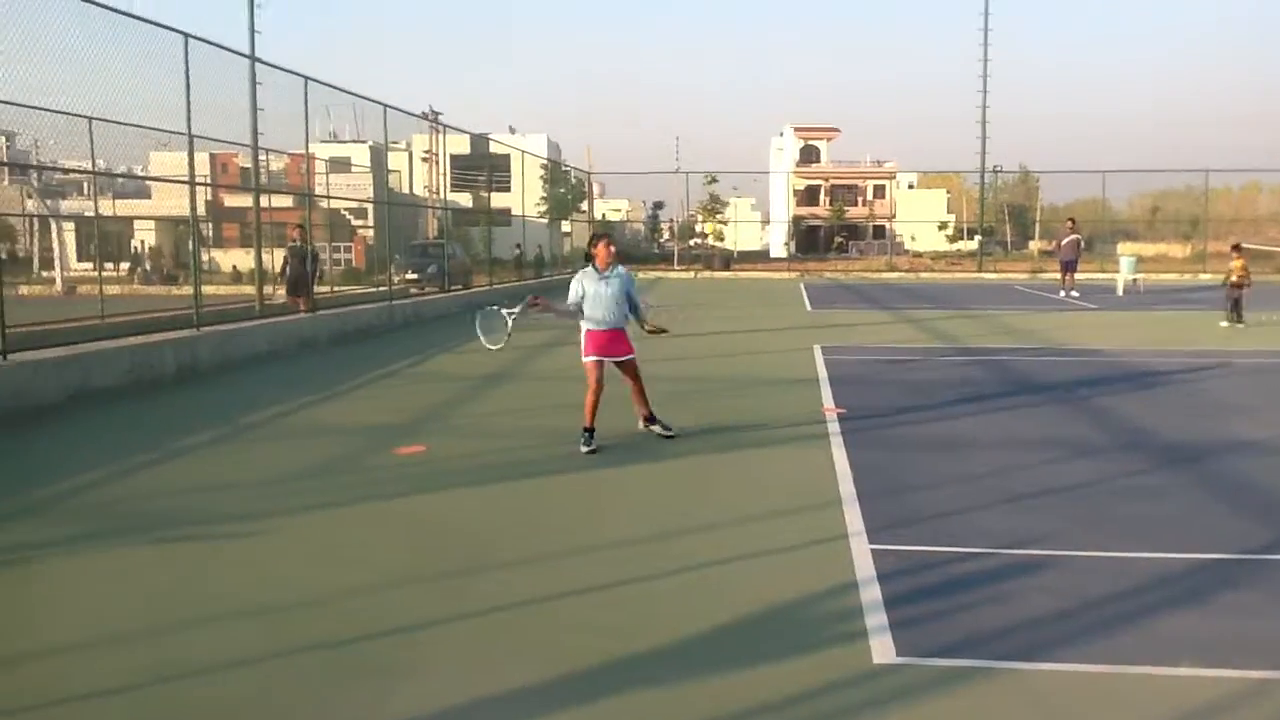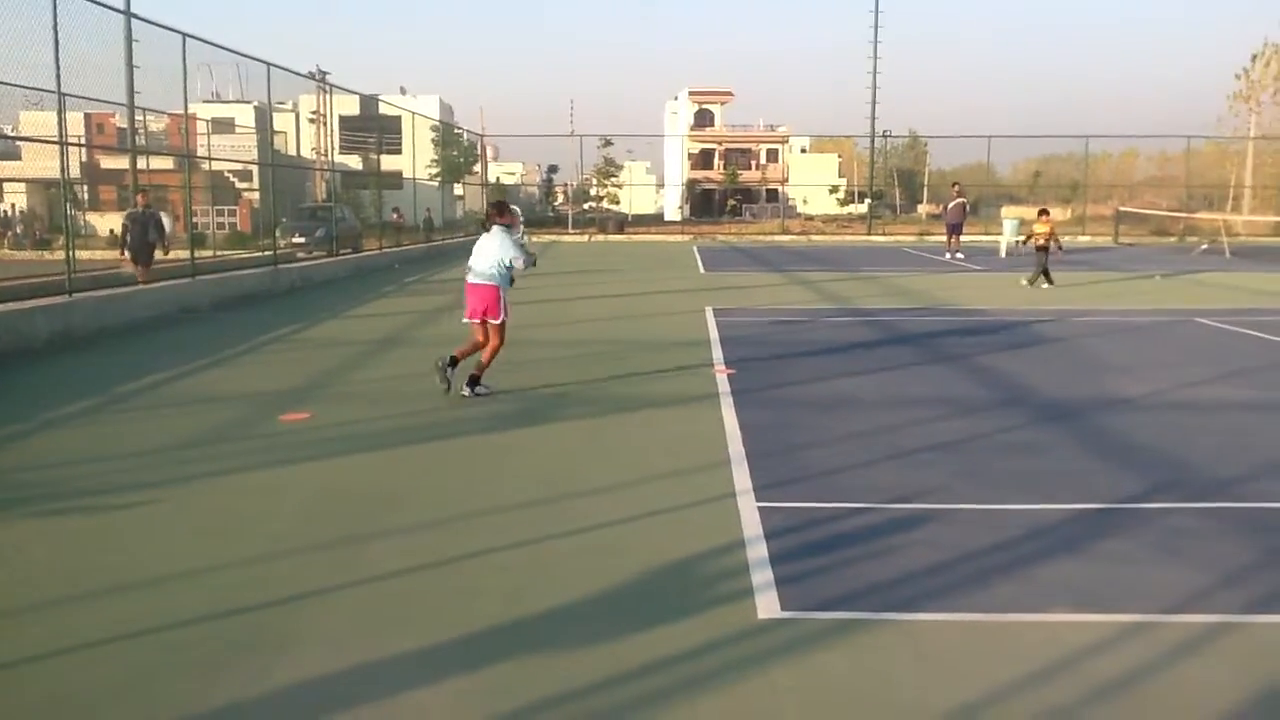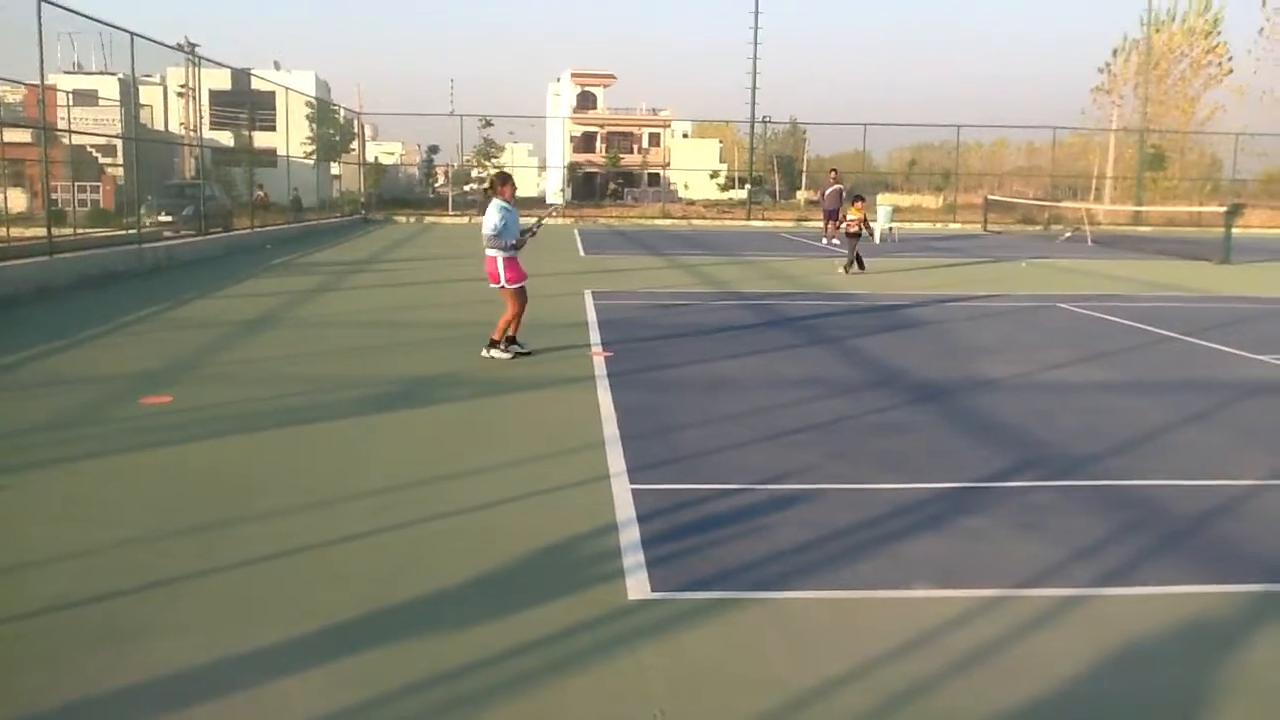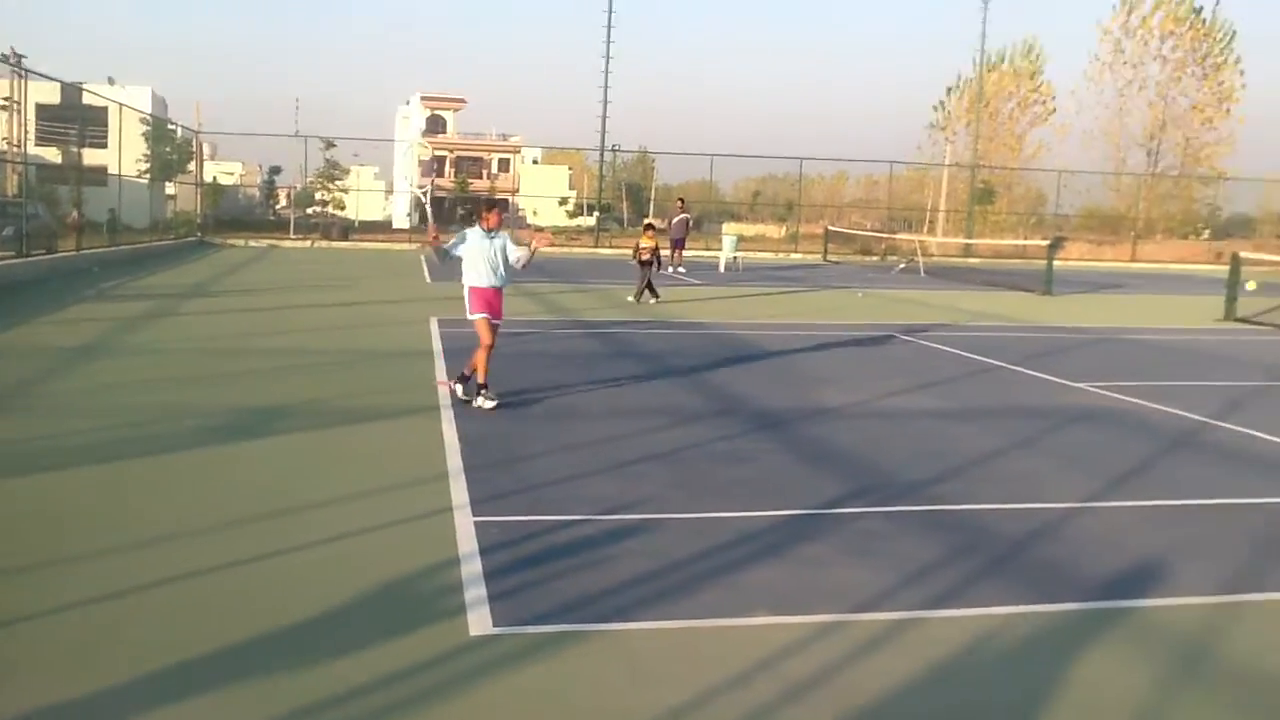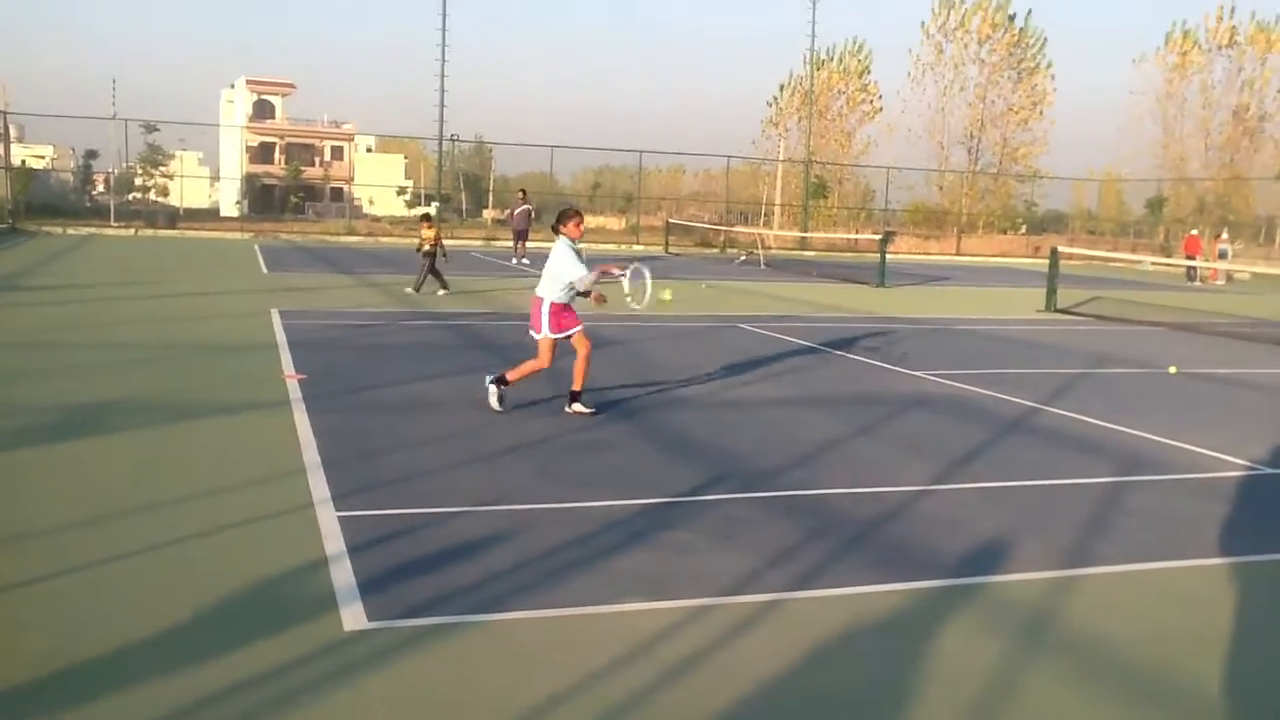
dt=1s
person 1, frame 1
left shoulder: (623, 274)
right shoulder: (582, 277)
left elbow: (632, 303)
right elbow: (573, 310)
left wrist: (645, 324)
right wrist: (543, 304)
left hip: (618, 335)
right hip: (593, 335)
left knee: (636, 381)
right knee: (595, 385)
left ankle: (648, 419)
right ankle: (588, 432)
person 1, frame 2
left shoulder: (483, 239)
right shoulder: (505, 239)
right elbow: (523, 263)
right wrist: (532, 258)
left hip: (473, 288)
right hip: (491, 291)
left knee: (480, 340)
right knee: (496, 341)
left ankle: (451, 362)
right ankle: (472, 383)
person 1, frame 3
left shoulder: (507, 208)
right shoulder: (496, 210)
right elbow: (488, 240)
left wrist: (524, 233)
right wrist: (513, 244)
left hip: (508, 260)
right hip: (500, 261)
left knee: (522, 301)
right knee: (514, 307)
left ankle: (510, 341)
right ankle: (492, 346)
person 1, frame 4
left shoulder: (503, 238)
right shoulder: (467, 236)
left elbow: (518, 260)
right elbow: (443, 254)
left wrist: (531, 249)
right wrist: (435, 242)
left hip: (495, 294)
right hip: (476, 292)
left knee: (489, 344)
right knee: (486, 342)
left ankle: (462, 379)
right ankle: (482, 391)
person 1, frame 5
left shoulder: (572, 249)
right shoulder: (563, 251)
right elbow: (582, 282)
left wrist: (590, 293)
right wrist: (600, 271)
left hip: (563, 308)
right hip: (548, 307)
left knee: (585, 348)
right knee: (544, 361)
left ankle: (574, 400)
right ankle: (499, 381)
